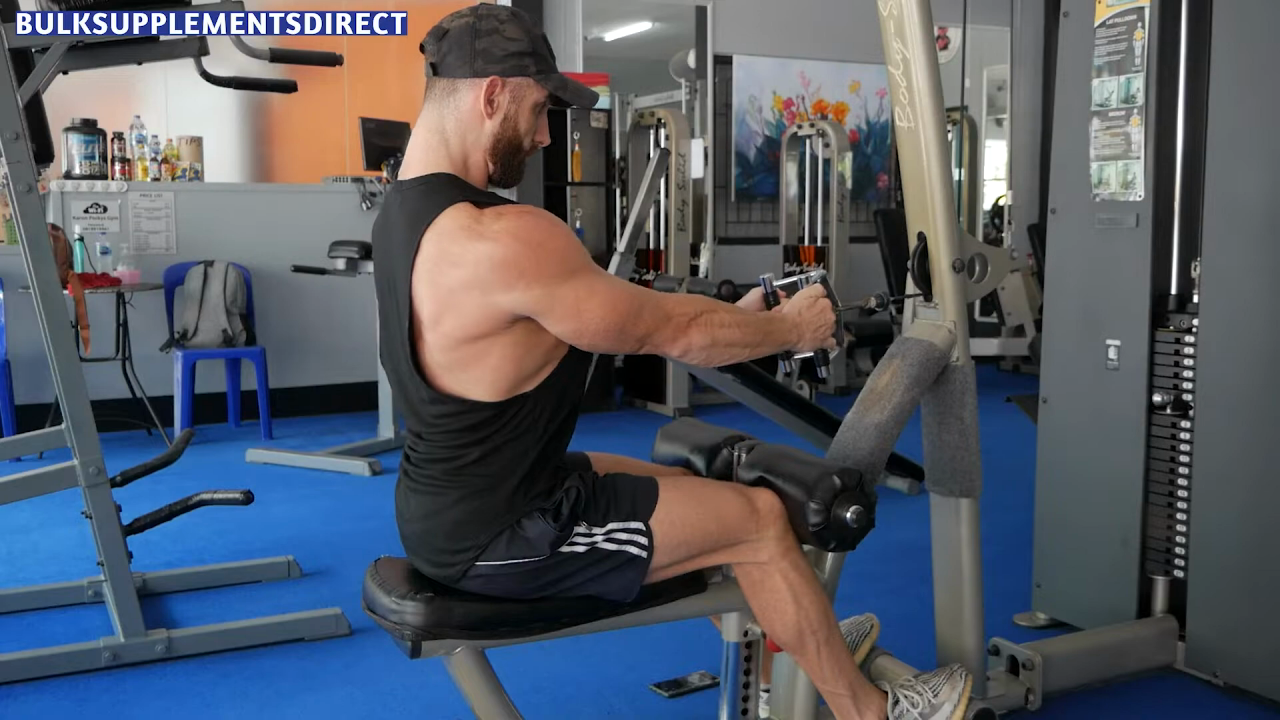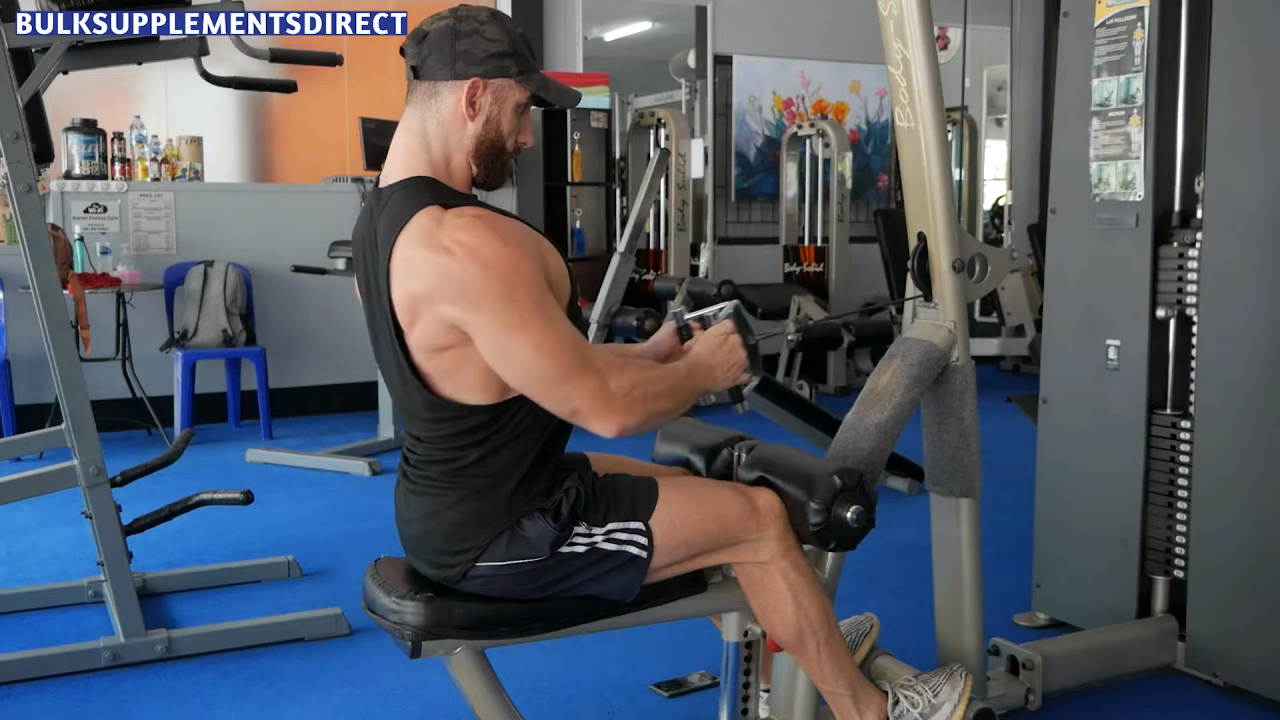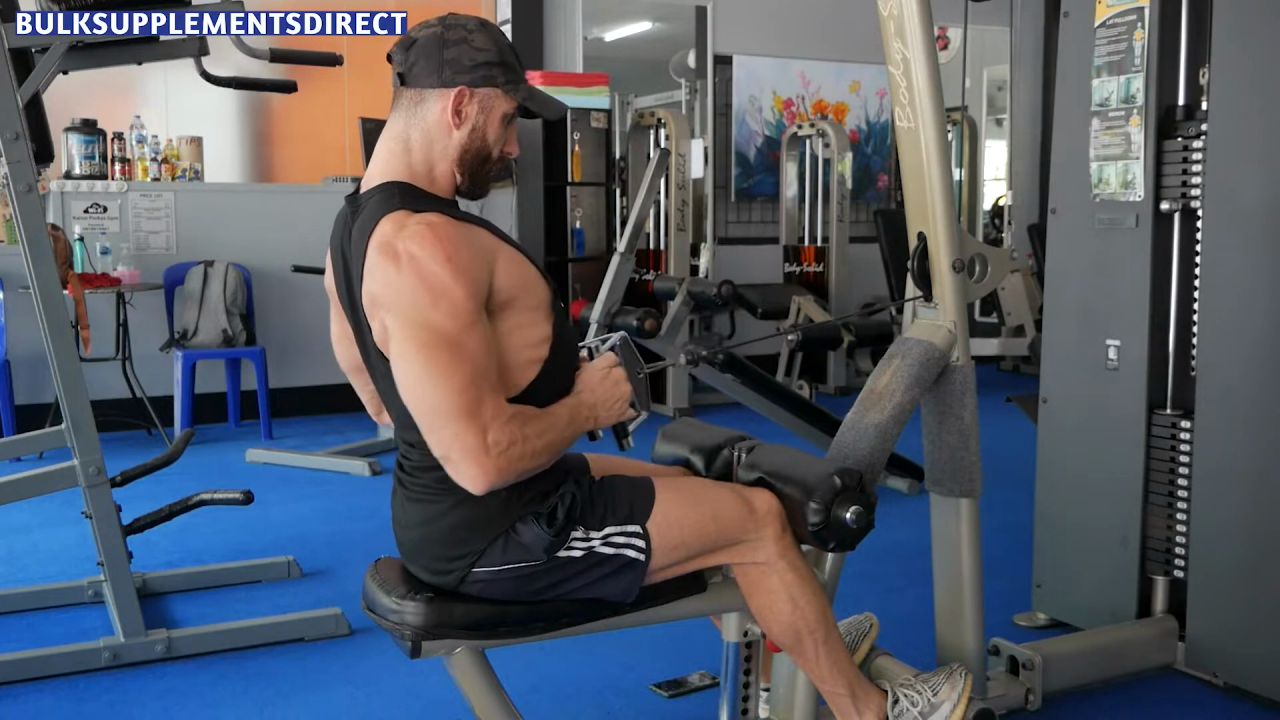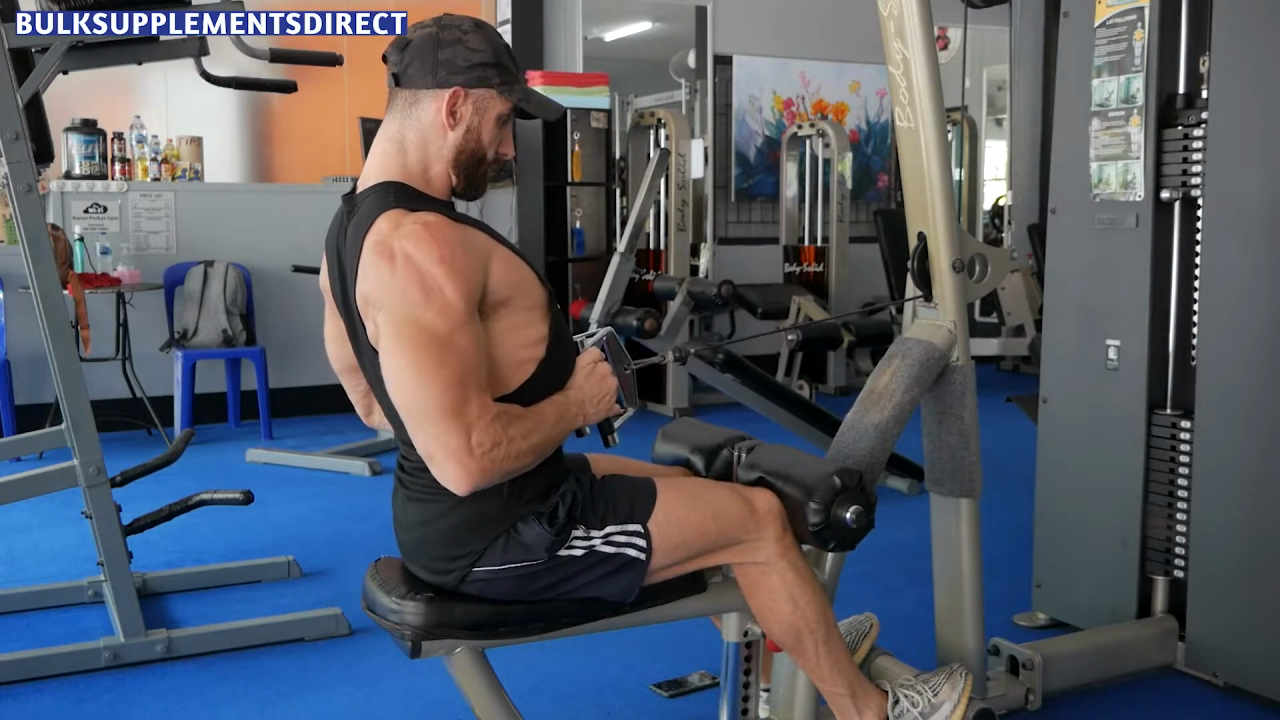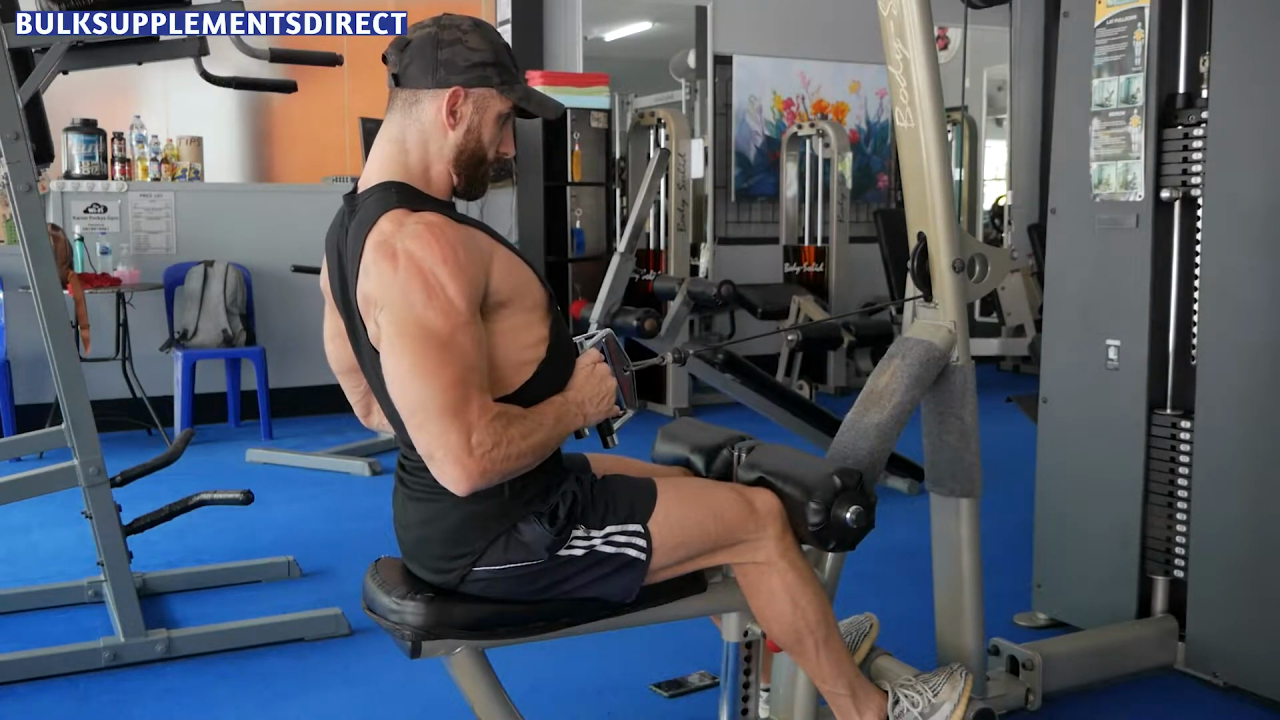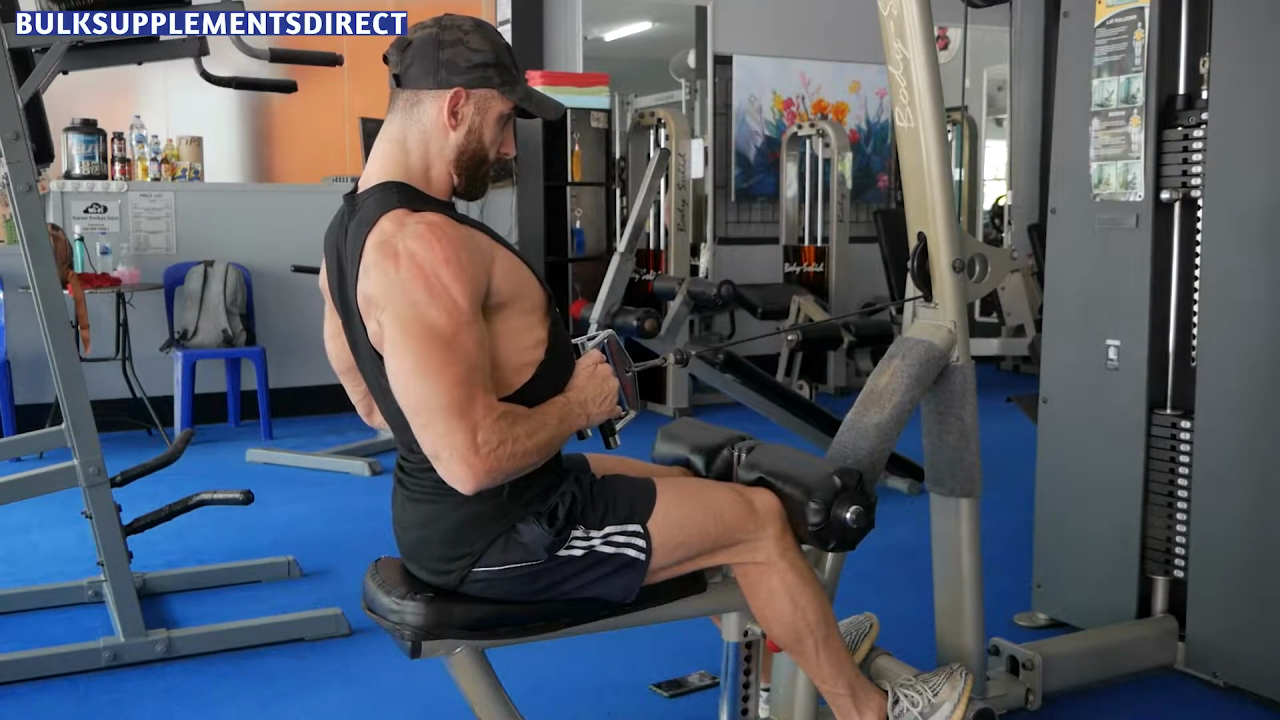
dt=0.3s
person 1, frame 1
left shoulder: (409, 207)
right shoulder: (496, 239)
right elbow: (674, 330)
left wrist: (740, 316)
right wrist: (792, 328)
left hip: (451, 502)
right hip: (501, 530)
left knee: (695, 491)
right knee: (760, 519)
left ankle: (803, 646)
person 1, frame 2
left shoulder: (387, 215)
right shoulder: (465, 244)
right elbow: (607, 406)
left wrist: (642, 356)
right wrist: (705, 370)
left hip: (452, 502)
right hip: (503, 531)
left knee: (690, 488)
right knee: (759, 519)
left ankle: (806, 645)
person 1, frame 3
left shoulder: (361, 223)
right shoulder: (425, 247)
right elbow: (485, 458)
left wrist: (558, 381)
right wrist: (586, 407)
left hip: (441, 510)
right hip: (498, 533)
left knee: (687, 488)
right knee: (757, 519)
left ankle: (801, 649)
person 1, frame 4
left shoulder: (357, 225)
right shoulder: (419, 247)
right elbow: (466, 459)
left wrist: (548, 382)
right wrist: (576, 403)
left hip: (444, 515)
right hip: (499, 532)
left knee: (687, 487)
right knee: (758, 518)
left ankle: (800, 649)
person 1, frame 5
left shoulder: (356, 226)
right shoulder: (421, 246)
right elbow: (467, 459)
left wrist: (552, 380)
right wrist: (576, 403)
left hip: (443, 514)
right hip: (499, 533)
left knee: (687, 487)
right knee: (758, 518)
left ankle: (802, 646)
person 1, frame 6
left shoulder: (357, 226)
right shoulder: (422, 246)
right elbow: (472, 458)
left wrist: (548, 376)
right wrist: (579, 404)
left hip: (443, 516)
right hip: (499, 533)
left knee: (686, 488)
right knee: (758, 518)
left ankle: (800, 649)
